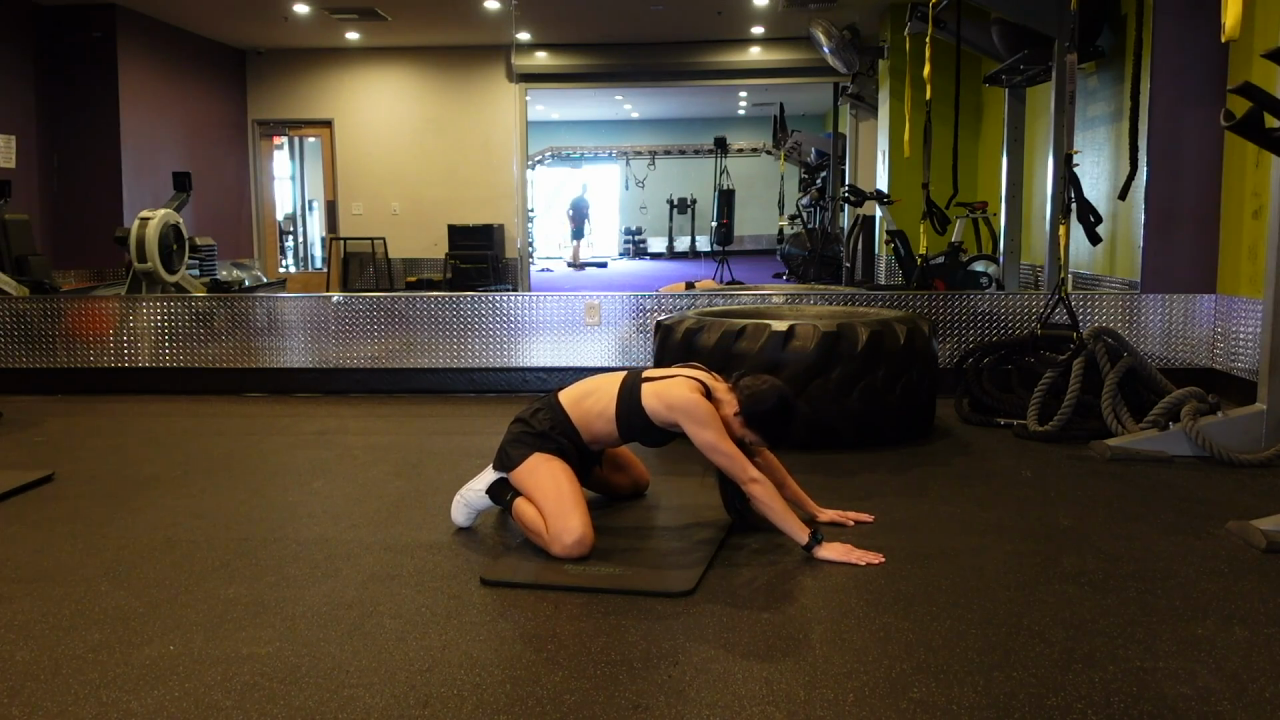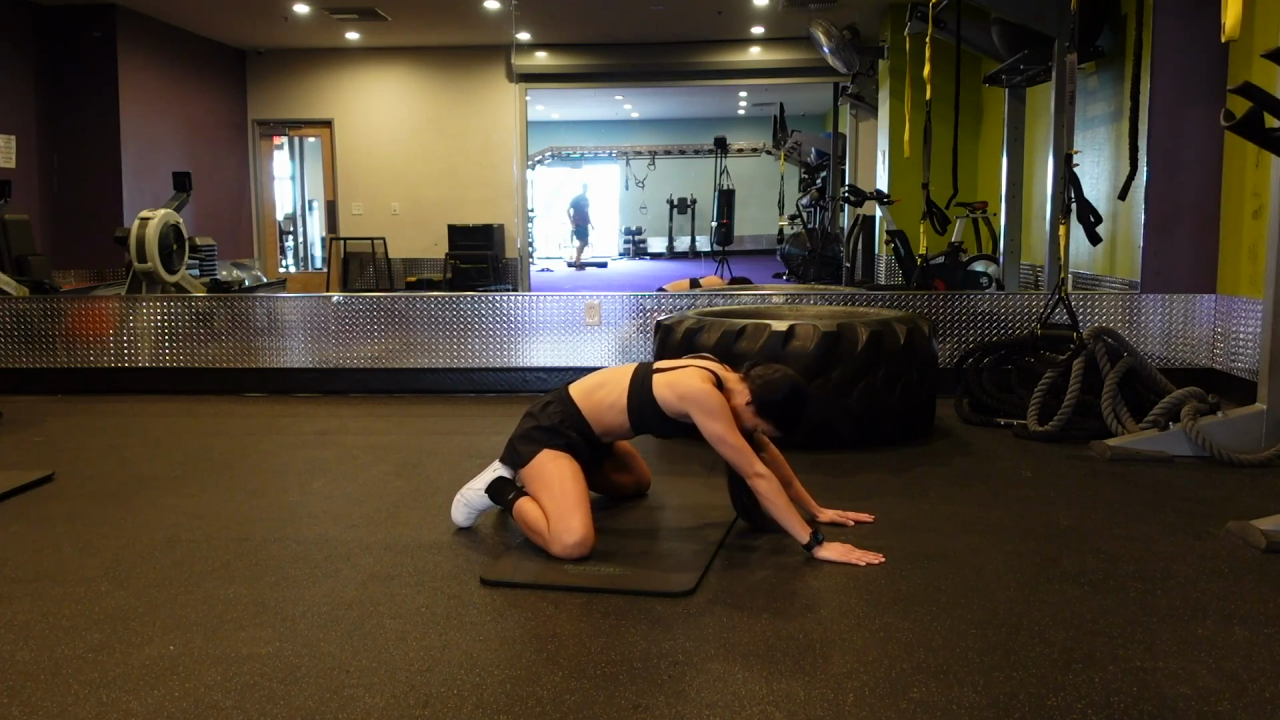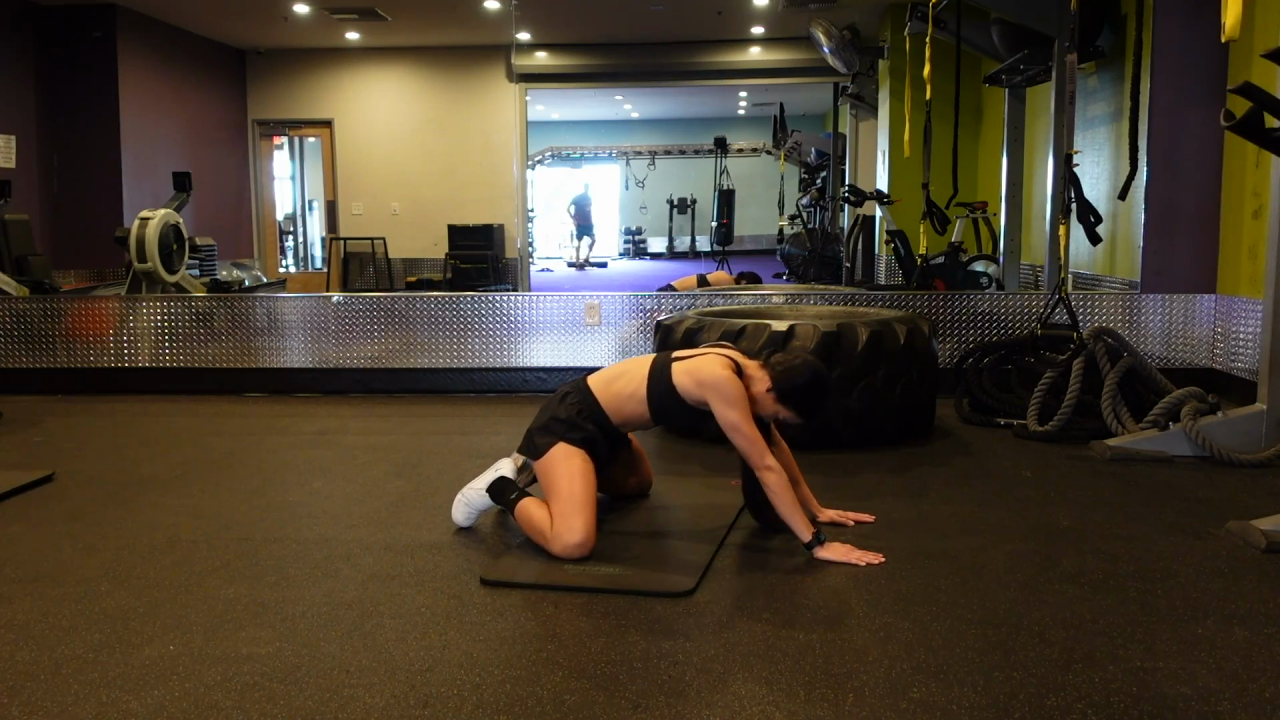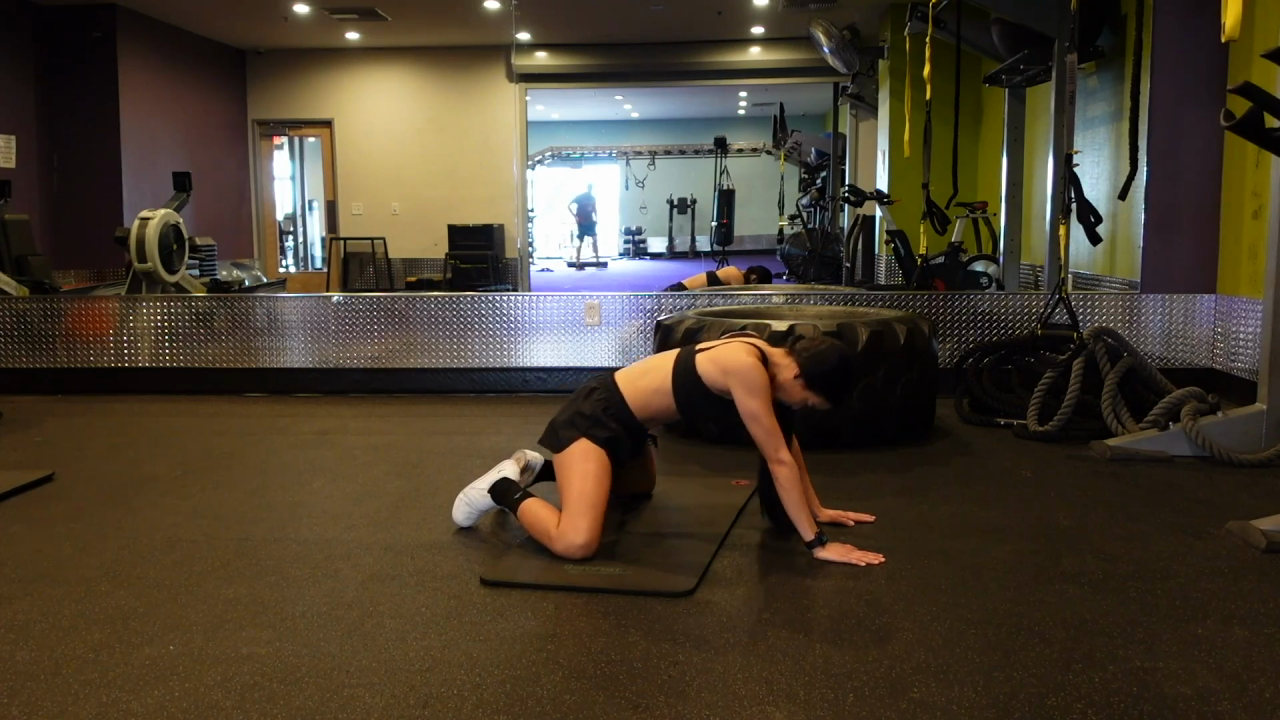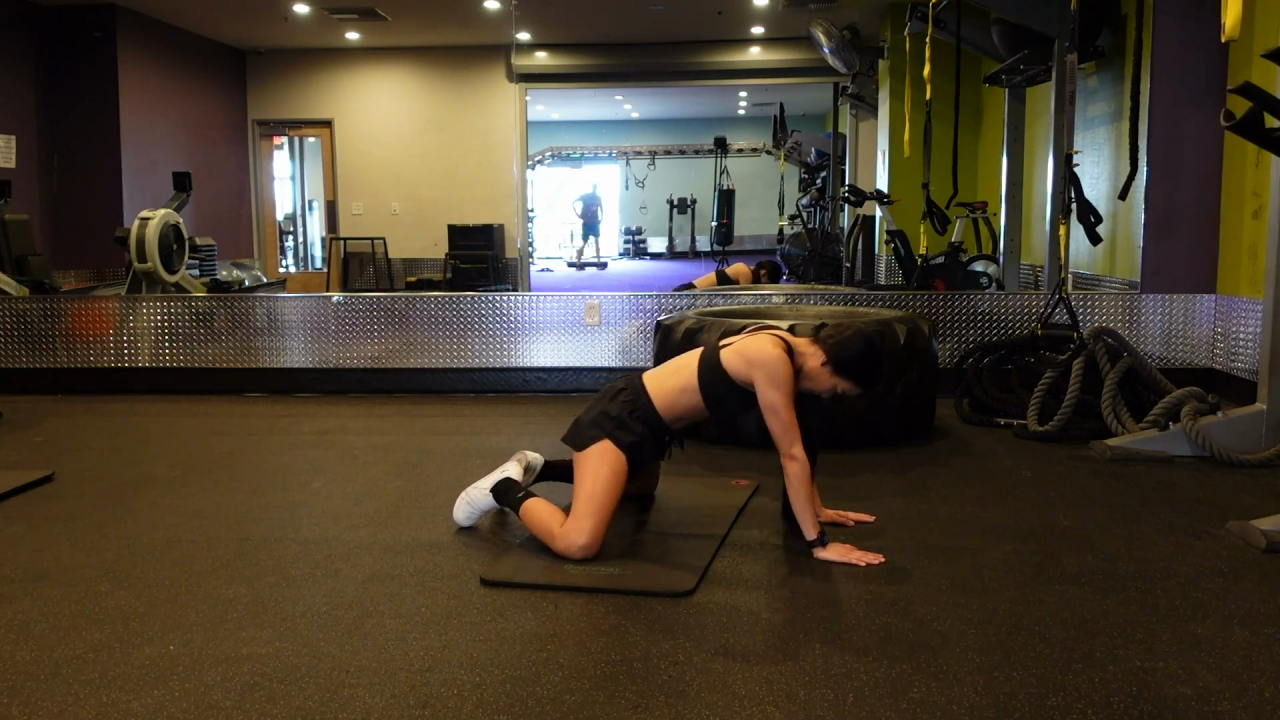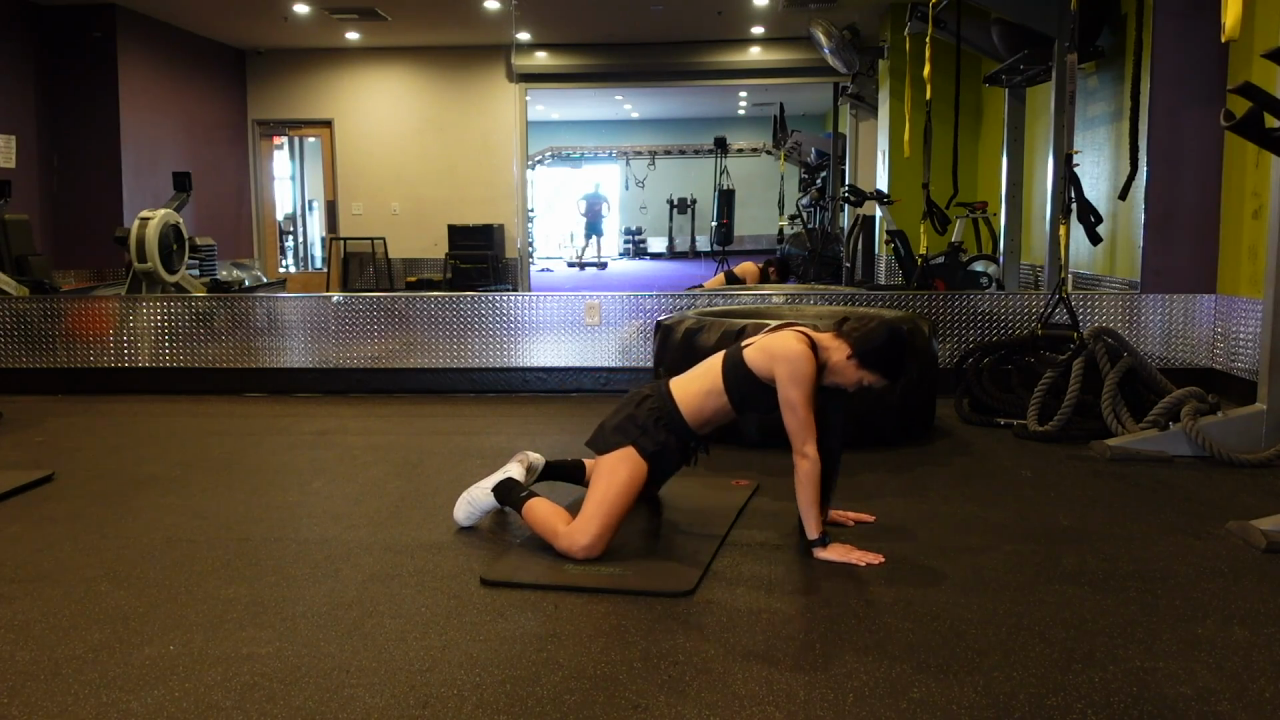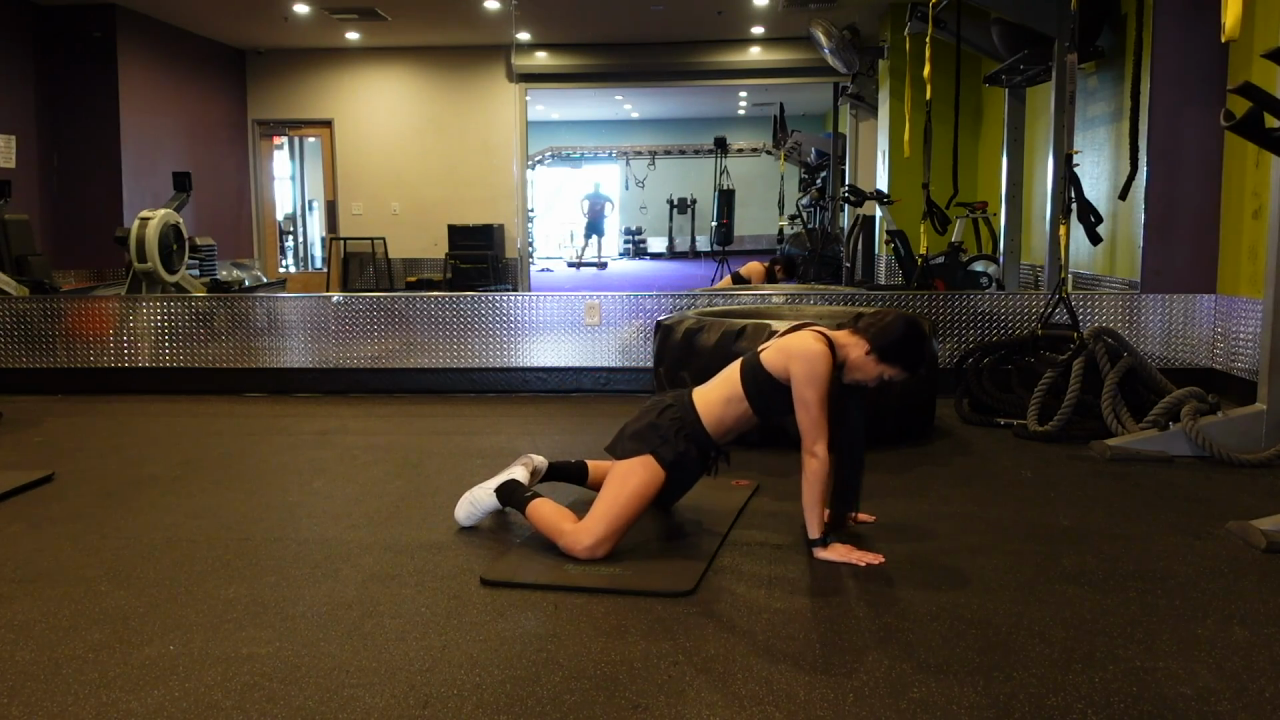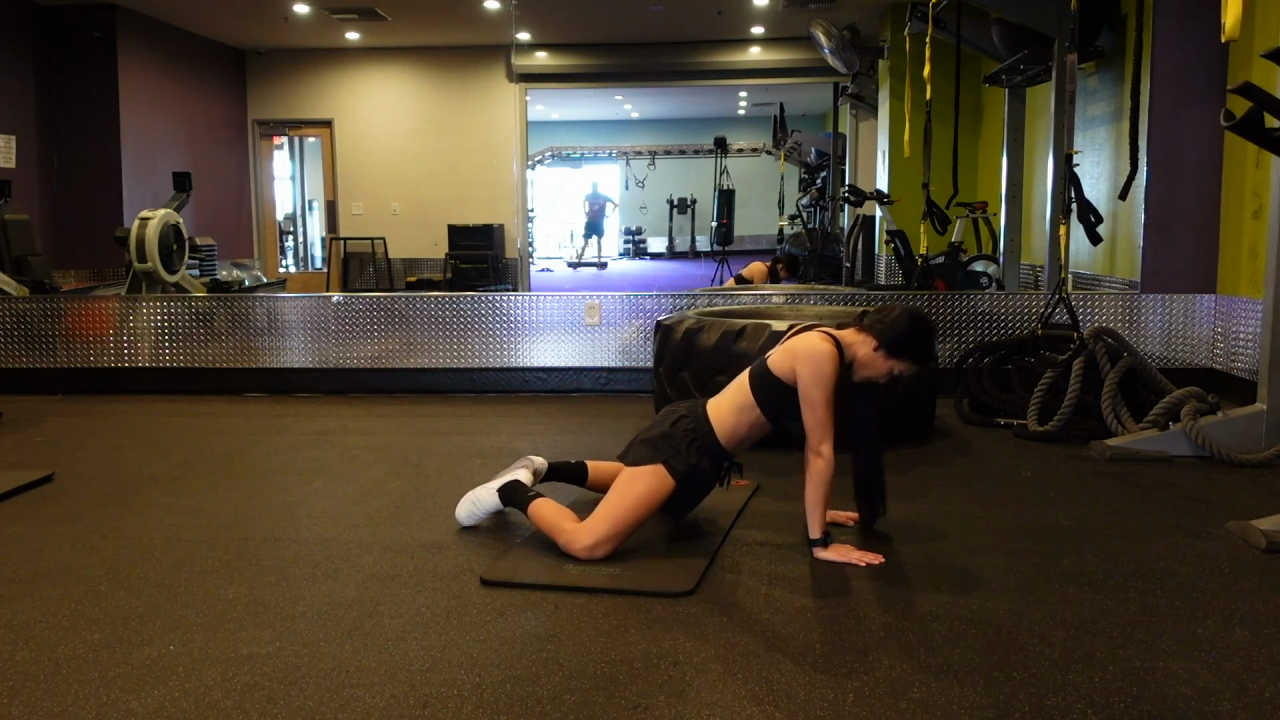
dt=0.2s
person 1, frame 1
left shoulder: (715, 389)
right shoulder: (691, 404)
left elbow: (763, 457)
right elbow: (752, 480)
left wrist: (815, 510)
right wrist: (814, 544)
left hip: (576, 436)
right hip: (539, 435)
left knee: (636, 485)
right knee: (573, 543)
left ankle: (544, 479)
right ankle: (503, 490)
person 1, frame 2
left shoulder: (727, 381)
right shoulder: (704, 395)
left elbow: (767, 453)
right elbow: (758, 475)
left wrist: (816, 509)
right wrist: (815, 543)
left hip: (587, 432)
right hip: (550, 430)
left knee: (637, 485)
right knee: (573, 544)
left ankle: (535, 477)
right ankle: (504, 490)
person 1, frame 3
left shoulder: (748, 371)
right shoulder: (724, 381)
left elbow: (777, 447)
right elbow: (766, 467)
left wrist: (816, 510)
right wrist: (814, 542)
left hip: (604, 425)
right hip: (569, 422)
left knee: (638, 486)
right knee: (573, 544)
left ankle: (536, 470)
right ankle: (503, 489)
person 1, frame 4
left shoulder: (769, 361)
right shoulder: (749, 370)
left elbow: (788, 443)
right elbow: (779, 460)
left wrist: (818, 510)
right wrist: (816, 542)
left hip: (625, 422)
right hip: (595, 418)
left knee: (641, 488)
right knee: (576, 544)
left ankle: (540, 467)
right ankle: (506, 489)
person 1, frame 5
left shoulder: (786, 350)
right shoulder: (773, 360)
left elbow: (800, 443)
right elbow: (792, 456)
left wrist: (818, 510)
right wrist: (817, 541)
left hip: (646, 422)
right hip: (622, 419)
left knee: (642, 489)
right knee: (578, 545)
left ankle: (540, 467)
right ankle: (507, 488)
person 1, frame 6
left shoulder: (807, 346)
right shoulder: (797, 355)
left elbow: (812, 443)
right elbow: (805, 453)
left wrist: (820, 509)
right wrist: (819, 541)
left hip: (666, 427)
right hip: (647, 424)
left knee: (643, 490)
right knee: (581, 545)
left ankle: (541, 467)
right ankle: (509, 489)
person 1, frame 7
left shoulder: (823, 346)
right shoulder: (814, 353)
left elbow: (819, 448)
right elbow: (815, 453)
left wrist: (824, 509)
right wrist: (820, 542)
left hip: (683, 431)
right hip: (670, 433)
left knee: (639, 487)
right knee: (587, 545)
left ankle: (542, 470)
right ankle: (512, 491)
person 1, frame 8
left shoulder: (830, 347)
right shoulder: (821, 353)
left elbow: (819, 447)
right elbow: (820, 452)
left wrist: (820, 509)
right wrist: (820, 541)
left hip: (695, 440)
right hip: (683, 442)
left knee: (634, 484)
right knee: (588, 545)
left ankle: (543, 470)
right ankle: (515, 492)
